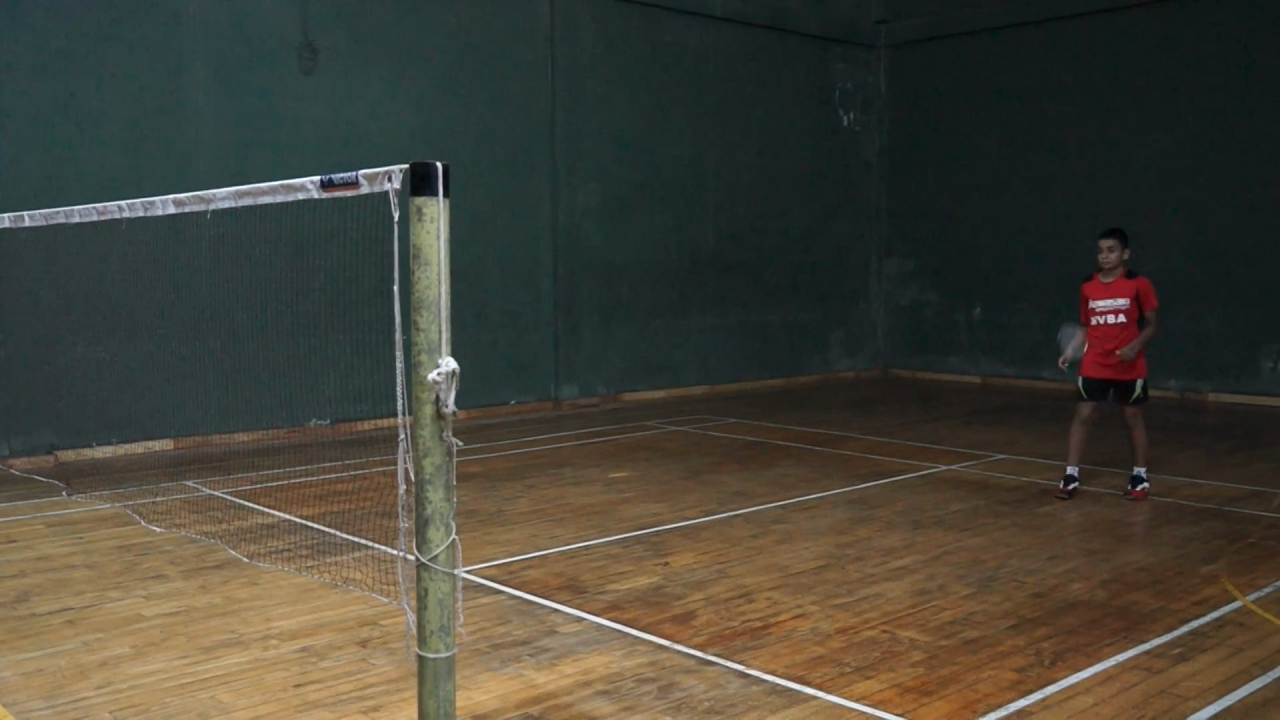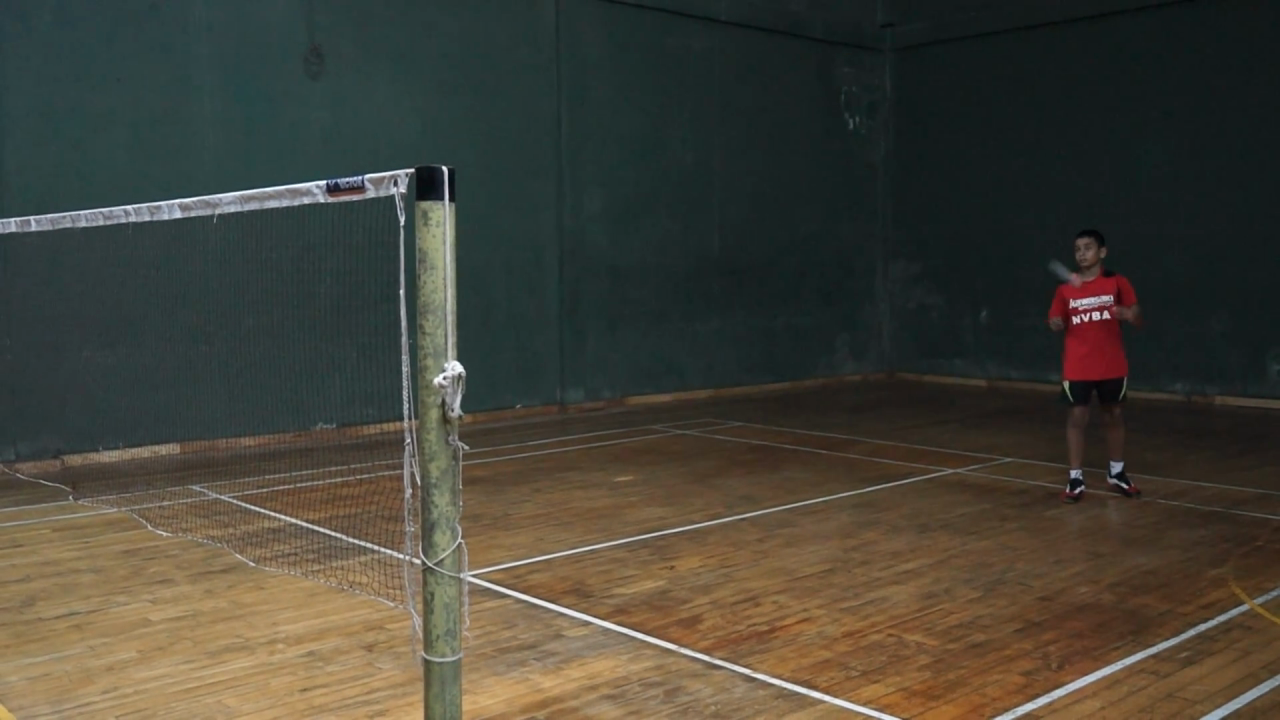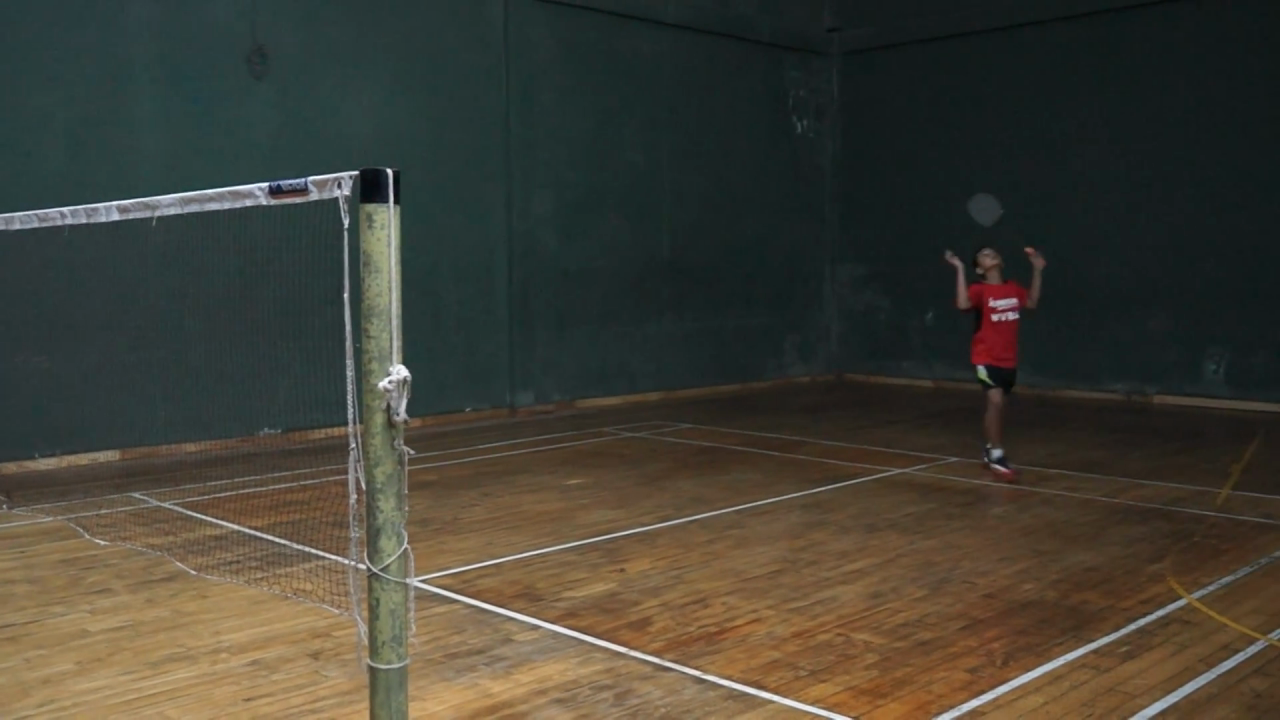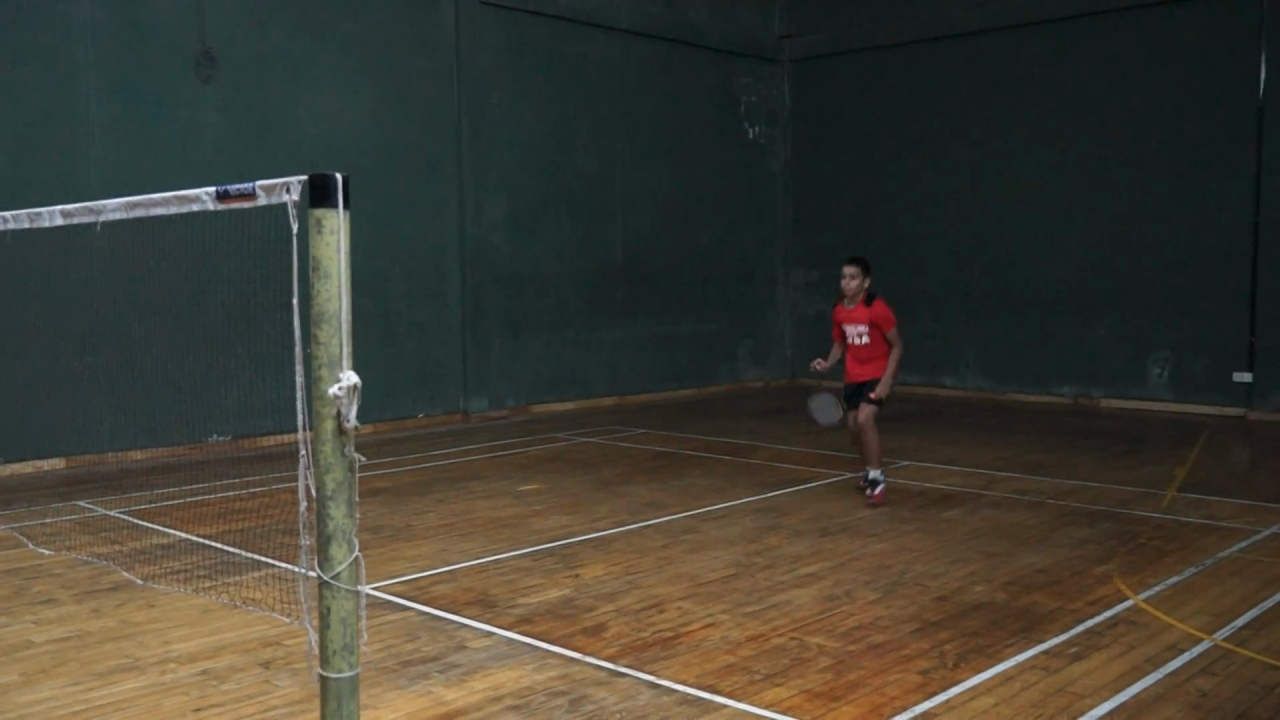
dt=1s
person 1, frame 1
left shoulder: (1139, 284)
right shoulder: (1088, 287)
left elbow: (1151, 323)
left wrist: (1136, 345)
right wrist: (1071, 350)
left hip: (1128, 365)
right hip: (1093, 364)
left knee: (1133, 417)
right knee: (1082, 415)
left ankle: (1140, 475)
right ankle: (1071, 474)
person 1, frame 2
left shoulder: (1117, 282)
right shoulder: (1065, 288)
left elbow: (1137, 318)
right elbow: (1061, 322)
left wrist: (1131, 315)
right wrist: (1056, 324)
left hip: (1112, 366)
right hip: (1077, 367)
left knee: (1114, 417)
right knee: (1077, 419)
left ankle: (1117, 473)
right ankle: (1075, 479)
person 1, frame 3
left shoulder: (1013, 288)
right shoulder: (979, 290)
left elbow: (1031, 304)
right elbow: (962, 304)
left wrist: (1038, 271)
right wrist: (960, 271)
left hip: (1009, 359)
right hip: (987, 358)
left knee: (1000, 403)
right knee: (995, 401)
left ankle: (997, 452)
right ankle: (995, 455)
person 1, frame 4
left shoulder: (878, 309)
right shoulder: (838, 311)
left elbow: (896, 344)
left wrist: (887, 378)
right wrist: (828, 363)
left hip: (878, 374)
right hip: (853, 377)
left knee: (865, 420)
right knee: (855, 427)
left ankle: (876, 478)
right ankle: (871, 473)
